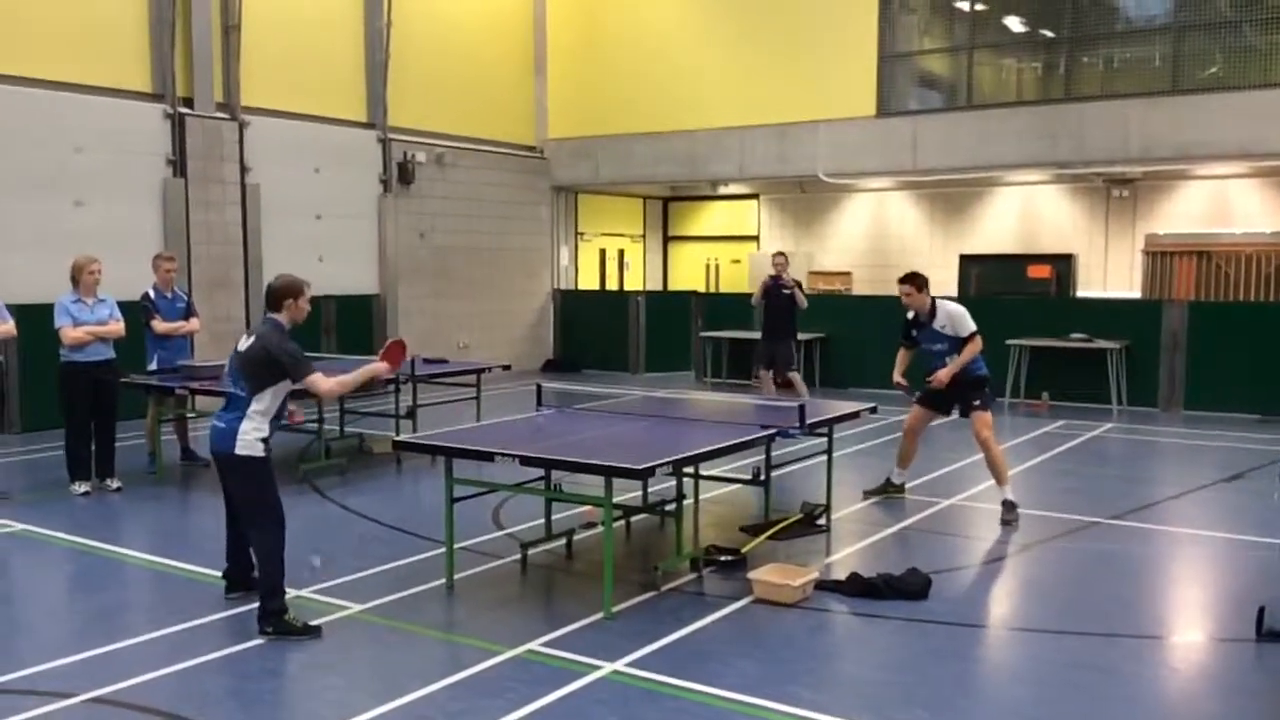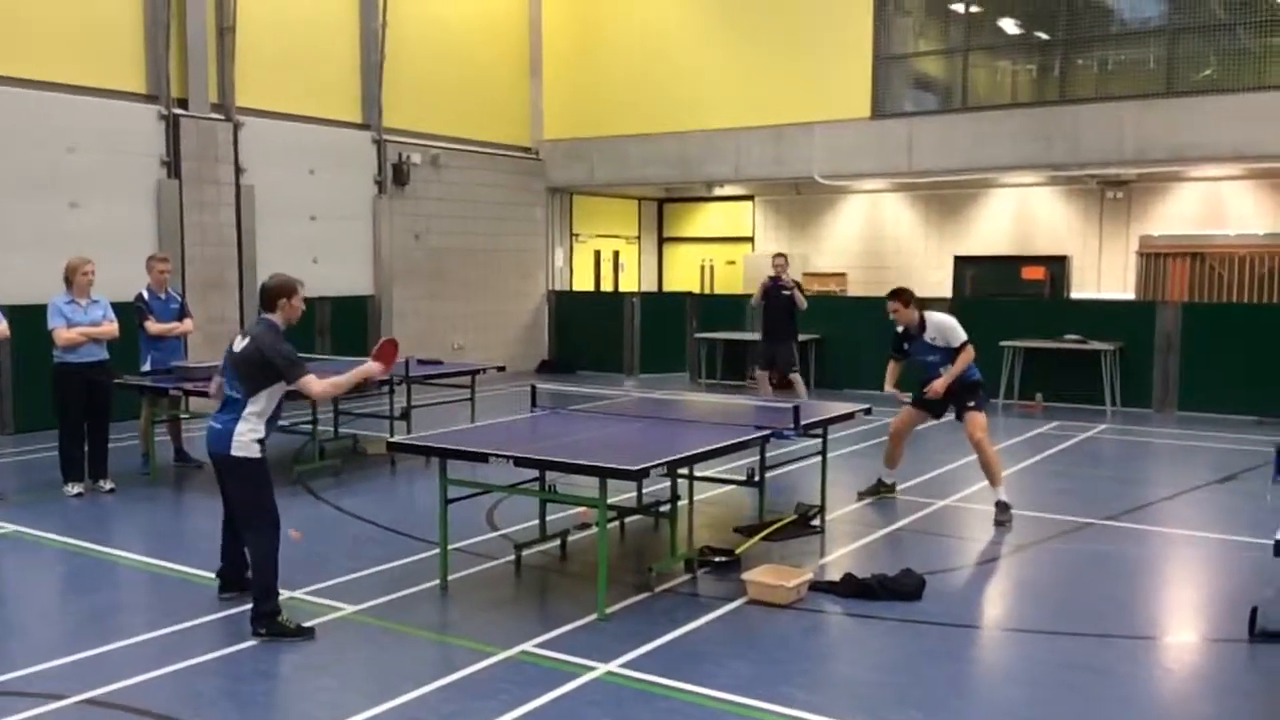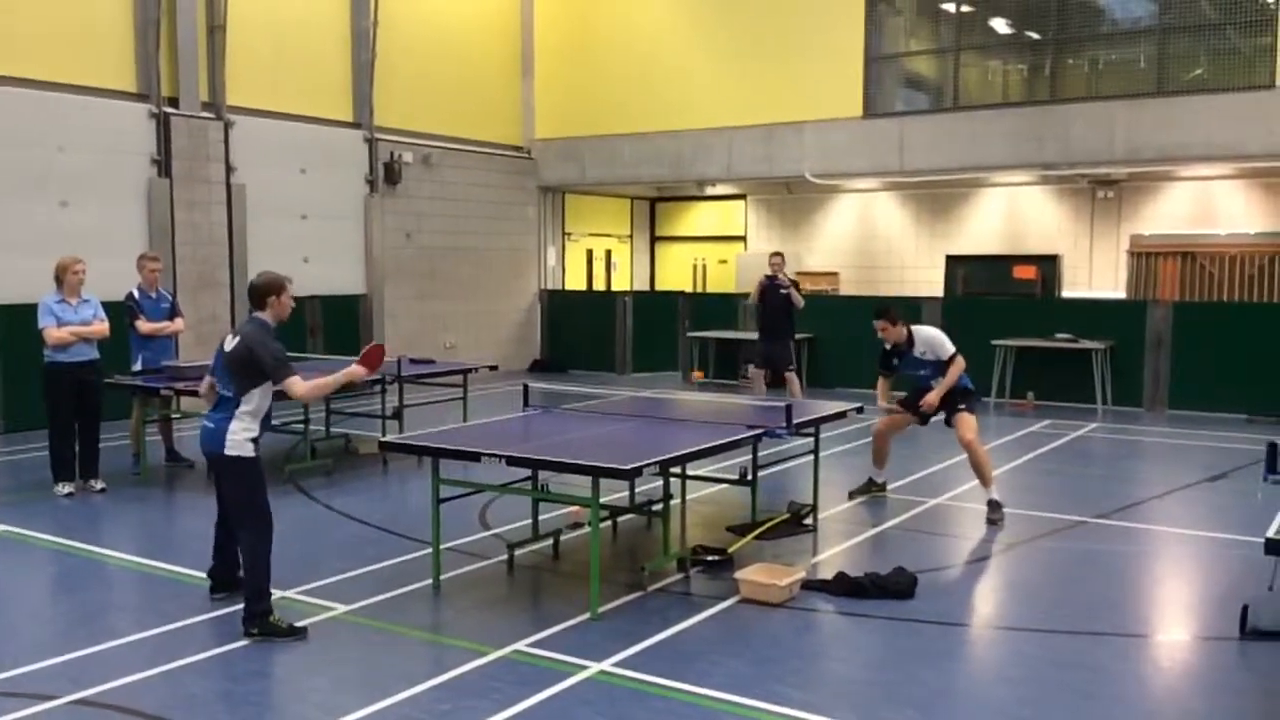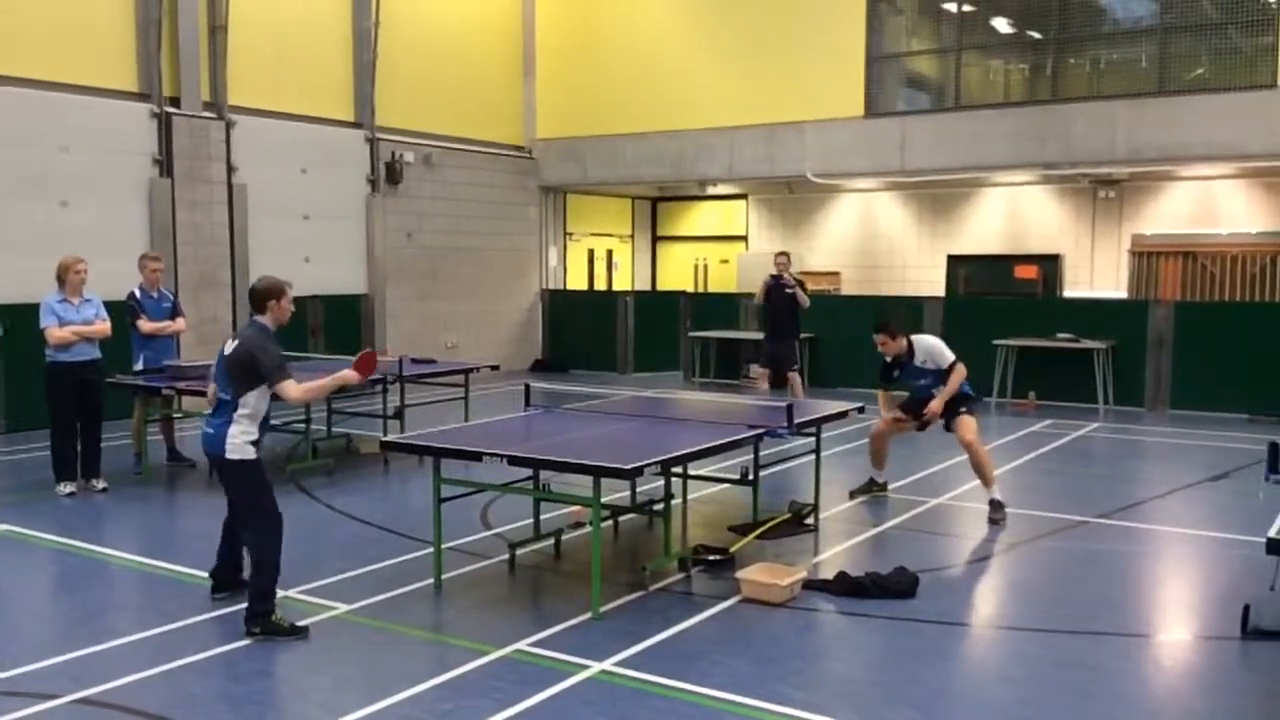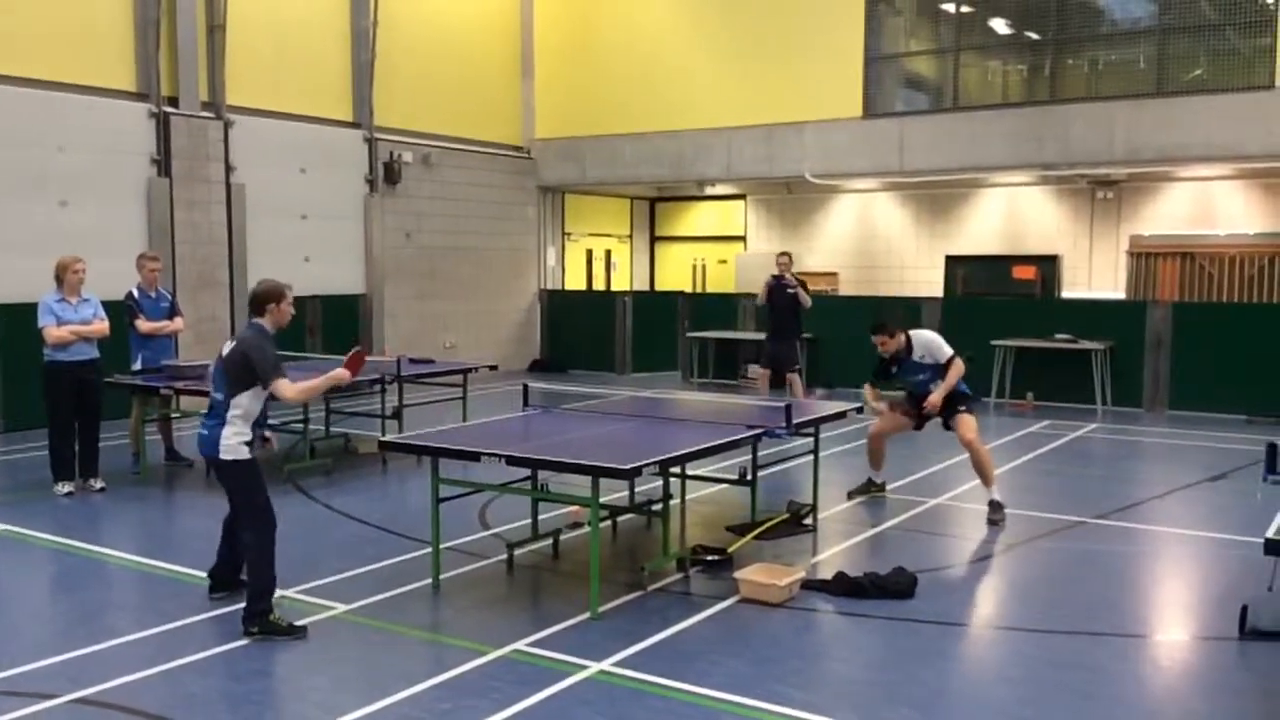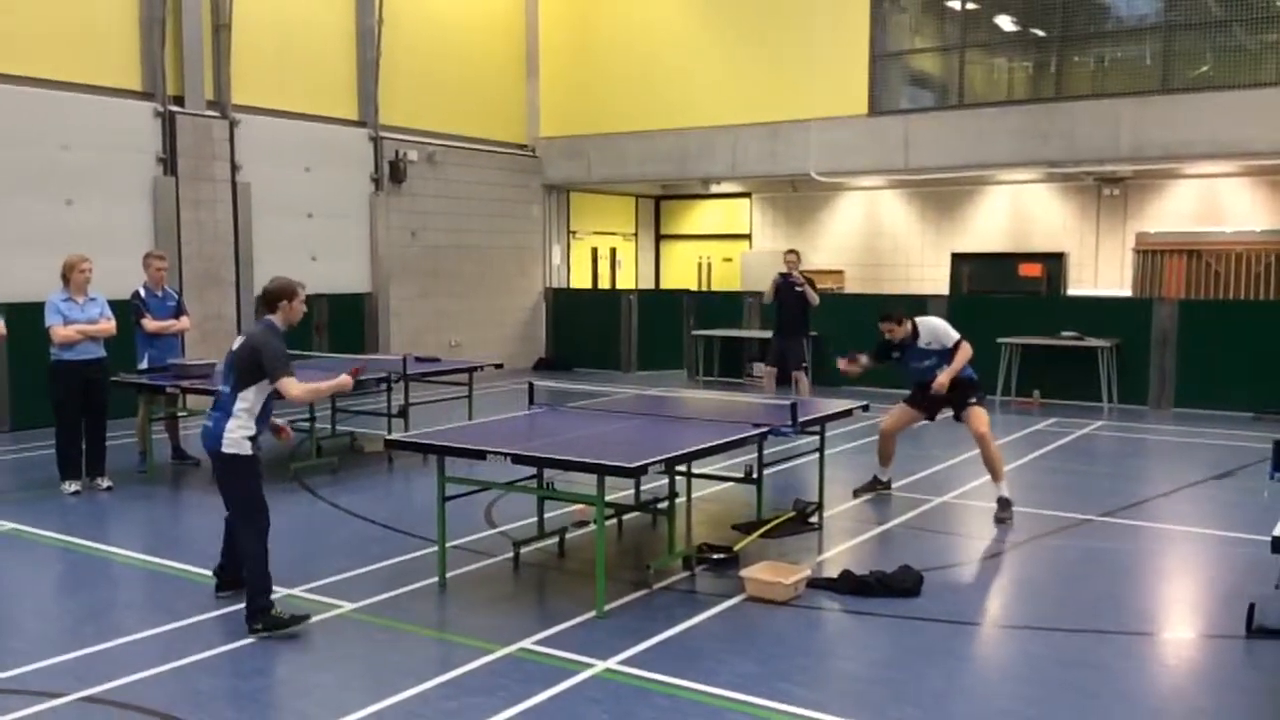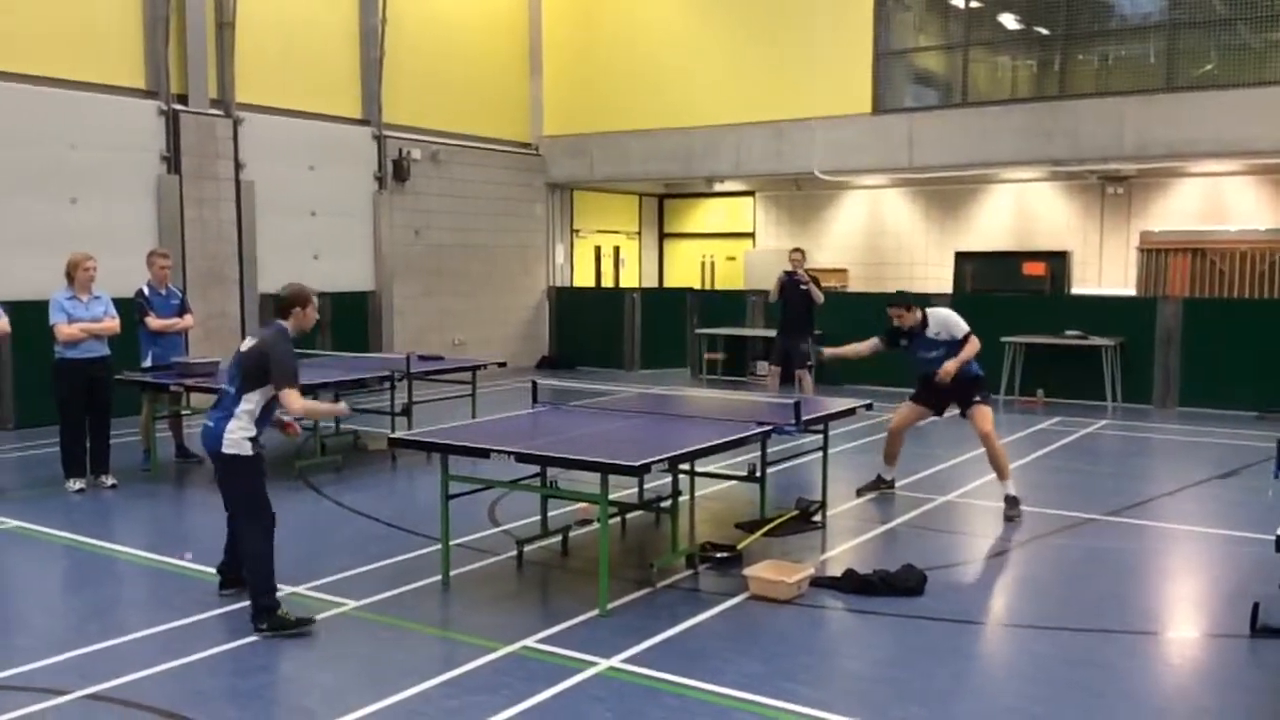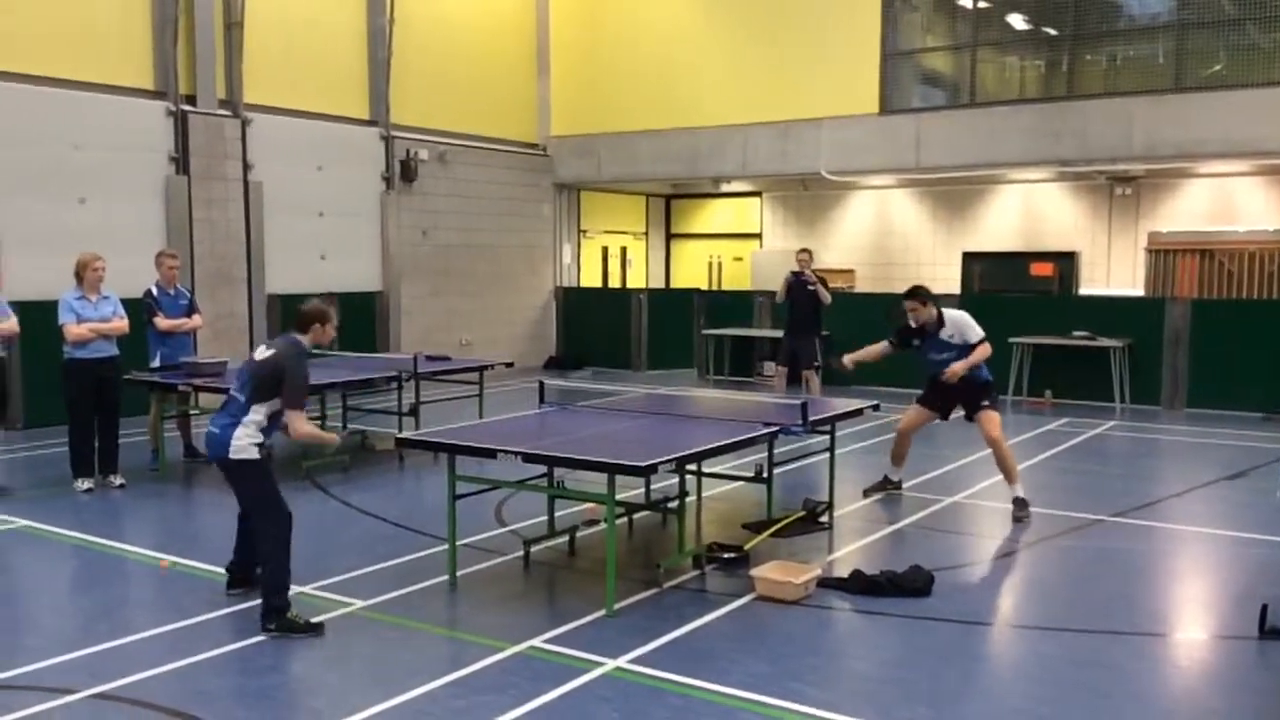
dt=0.1s
person 1, frame 1
left shoulder: (255, 335)
right shoulder: (277, 343)
right elbow: (327, 388)
left wrist: (280, 406)
right wrist: (370, 370)
left hip: (223, 436)
right hip: (244, 445)
left knee: (240, 514)
right knee: (267, 525)
left ankle: (238, 579)
right ankle: (273, 617)
person 1, frame 2
left shoulder: (247, 336)
right shoulder: (272, 344)
left elbow: (217, 388)
right elbow: (318, 390)
right wrist: (363, 372)
left hip: (220, 437)
right hip: (241, 446)
left knee: (236, 514)
right knee: (263, 526)
left ankle: (232, 579)
right ankle: (266, 618)
person 1, frame 3
left shoulder: (238, 335)
right shoulder: (261, 343)
left elbow: (207, 389)
right elbow: (302, 392)
right wrist: (347, 374)
left hip: (214, 437)
right hip: (235, 445)
left knee: (230, 513)
right knee: (256, 525)
left ankle: (223, 579)
right ankle: (258, 617)
person 1, frame 4
left shoulder: (240, 339)
right shoulder: (260, 345)
left elbow: (214, 395)
right elbow: (294, 395)
right wrist: (340, 378)
left hip: (219, 438)
right hip: (236, 446)
left knee: (241, 513)
right knee: (265, 524)
left ankle: (226, 579)
right ankle: (261, 617)
person 1, frame 5
left shoulder: (241, 340)
right shoulder: (257, 345)
right elbow: (289, 394)
left wrist: (255, 429)
right wrist: (332, 378)
left hip: (214, 439)
right hip: (230, 446)
left knee: (241, 513)
right knee: (260, 524)
left ankle: (223, 579)
right ankle: (258, 616)
person 1, frame 6
left shoulder: (254, 335)
right shoulder: (268, 342)
right elbow: (294, 392)
left wrist: (269, 423)
right wrist: (337, 384)
left hip: (221, 433)
right hip: (233, 441)
left knee: (241, 510)
right knee: (254, 520)
left ankle: (229, 577)
right ankle: (261, 613)
person 1, frame 7
left shoulder: (263, 338)
right shoulder: (279, 347)
right elbow: (295, 406)
left wrist: (276, 419)
right wrist: (335, 409)
left hip: (220, 433)
right hip: (234, 441)
left knee: (243, 510)
right knee: (259, 520)
left ankle: (232, 575)
right ankle: (266, 613)
person 1, frame 8
left shoulder: (273, 346)
right shoulder: (293, 363)
right elbow: (298, 430)
left wrist: (277, 418)
right wrist: (329, 438)
left hip: (220, 437)
right hip: (239, 447)
left knee: (253, 510)
right knee: (276, 522)
left ankle: (242, 574)
right ankle: (276, 614)
person 2, frame 1
left shoulder: (108, 302)
right shoulder: (64, 304)
left elbow: (120, 331)
right elbow: (69, 338)
left wrist: (88, 329)
right wrist: (104, 332)
left hip: (106, 367)
right hip: (76, 370)
left knee: (106, 422)
right knee: (78, 424)
left ankle: (107, 475)
right ankle: (79, 478)
person 2, frame 2
left shoulder: (102, 303)
right shoulder: (57, 304)
left elbow: (114, 331)
right elbow: (62, 339)
left wrist: (82, 330)
right wrist: (97, 333)
left hip: (99, 369)
right hip: (69, 371)
left knee: (100, 423)
right knee: (71, 426)
left ankle: (100, 476)
right ankle: (73, 479)
person 2, frame 3
left shoulder: (93, 302)
right shoulder: (47, 304)
left elbow: (104, 330)
right elbow: (52, 338)
left wrist: (72, 329)
right wrist: (88, 333)
left hip: (90, 368)
right hip: (59, 370)
left knee: (90, 423)
right knee: (62, 425)
left ankle: (91, 475)
right ankle: (63, 479)
person 2, frame 4
left shoulder: (95, 302)
right shoulder: (49, 303)
left elbow: (106, 330)
right elbow: (54, 337)
left wrist: (74, 329)
right wrist: (90, 332)
left hip: (91, 367)
right hip: (61, 370)
left knee: (92, 423)
right knee: (64, 425)
left ankle: (93, 475)
right ankle: (65, 478)
person 2, frame 5
left shoulder: (93, 301)
right shoulder: (48, 303)
left elbow: (104, 330)
right elbow: (52, 337)
left wrist: (72, 328)
right wrist: (88, 332)
left hip: (90, 367)
right hip: (59, 369)
left knee: (90, 422)
right knee: (61, 424)
left ankle: (90, 474)
right ankle: (63, 478)
person 2, frame 6
left shoulder: (99, 301)
right shoulder: (54, 302)
left elbow: (111, 329)
right elbow: (59, 336)
left wrist: (78, 328)
right wrist: (94, 331)
left hip: (96, 366)
right hip: (66, 368)
left knee: (97, 421)
right knee: (68, 423)
left ankle: (97, 474)
right ankle: (70, 477)
person 2, frame 7
left shoulder: (103, 299)
right shoulder: (59, 300)
left elbow: (115, 327)
right elbow: (63, 334)
left wrist: (83, 326)
right wrist: (98, 329)
left hip: (100, 364)
right hip: (70, 366)
left knee: (101, 419)
right knee: (73, 421)
left ankle: (102, 471)
right ankle: (74, 475)
person 2, frame 8
left shoulder: (112, 299)
right shoulder: (67, 300)
left elbow: (124, 327)
right elbow: (72, 334)
left wrist: (91, 326)
right wrist: (107, 330)
left hip: (109, 364)
right hip: (79, 366)
left knee: (110, 419)
right knee: (81, 421)
left ankle: (110, 471)
right ankle: (82, 474)
person 3, frame 1
left shoulder: (953, 311)
right shoulder: (911, 320)
left elbow: (976, 343)
right elbow: (907, 348)
left wrist: (950, 370)
right wrist: (897, 373)
left hip: (970, 378)
right hip: (938, 379)
left knee: (984, 436)
right knee: (910, 428)
left ankle: (1008, 500)
right ankle: (896, 483)
person 3, frame 2
left shoulder: (942, 322)
right shoulder: (901, 334)
left elbow: (968, 352)
right elbow: (896, 360)
left wrist: (945, 381)
right wrist: (889, 384)
left hip: (965, 383)
right hip: (933, 385)
left knee: (978, 438)
right knee: (897, 430)
left ankle: (1001, 501)
right ankle: (886, 483)
person 3, frame 3
left shoulder: (930, 336)
right shoulder: (890, 350)
left elbow: (959, 363)
right elbow: (885, 377)
left wrist: (938, 393)
right wrist: (882, 401)
left hip: (955, 390)
right hip: (923, 393)
left knee: (968, 439)
right knee: (880, 430)
left ankle: (993, 500)
right ankle: (877, 481)
person 3, frame 4
left shoulder: (929, 344)
right shoulder: (890, 362)
left elbow: (959, 370)
right elbow: (884, 391)
left wrist: (941, 401)
right wrist: (887, 412)
left hip: (955, 397)
right hip: (922, 400)
left knee: (969, 440)
right knee: (878, 432)
left ankle: (995, 500)
right ankle: (877, 481)
person 3, frame 5
left shoulder: (927, 339)
right shoulder: (887, 360)
left elbow: (958, 365)
right elbow: (870, 388)
left wrist: (940, 393)
right wrist: (874, 404)
left hip: (952, 395)
right hip: (919, 399)
left knee: (970, 439)
right knee: (875, 433)
left ankle: (995, 501)
right ankle: (875, 482)
person 3, frame 6
left shoulder: (935, 326)
right shoulder: (892, 344)
left elbow: (964, 348)
right elbow: (864, 362)
left wrist: (948, 374)
right wrist: (848, 366)
left hip: (962, 385)
right hip: (928, 388)
left knee: (981, 433)
right knee: (887, 429)
left ankle: (1003, 498)
right ankle: (882, 479)
person 3, frame 7
left shoulder: (943, 317)
right shoulder: (898, 332)
left elbow: (974, 343)
right elbow: (869, 346)
left wrist: (955, 363)
right wrist: (832, 352)
left hip: (966, 380)
right hip: (932, 382)
left knee: (986, 432)
right knee: (895, 427)
left ankle: (1010, 495)
right ankle: (885, 478)
person 3, frame 8
left shoulder: (959, 319)
right shoulder: (912, 330)
left elbow: (985, 348)
right elbow: (884, 347)
left wrist: (962, 365)
right wrist: (851, 358)
left hip: (975, 383)
right hip: (941, 383)
left knee: (994, 436)
right knee: (903, 428)
left ankle: (1019, 498)
right ankle: (892, 479)
person 4, frame 1
left shoulder: (184, 297)
right shoulder: (148, 298)
left elbow: (195, 326)
right elbow: (158, 328)
left wrist: (169, 328)
right wrist: (181, 324)
left hip: (183, 362)
right hip: (159, 364)
left knee: (180, 409)
right knee: (156, 410)
left ankle: (186, 451)
right ankle: (153, 456)
person 4, frame 2
left shoulder: (177, 298)
right shoulder: (142, 299)
left elbow: (189, 327)
right elbow: (151, 329)
left wrist: (162, 329)
right wrist: (175, 325)
left hip: (176, 363)
right hip: (153, 365)
left knee: (174, 410)
right knee: (149, 411)
left ankle: (179, 453)
right ankle: (146, 457)
person 4, frame 3
left shoulder: (168, 297)
right shoulder: (133, 298)
left elbow: (180, 326)
right elbow: (142, 328)
left wrist: (153, 328)
right wrist: (166, 324)
left hip: (167, 363)
right hip: (144, 364)
left knee: (165, 409)
right knee: (140, 411)
left ankle: (170, 452)
right ankle: (137, 457)
person 4, frame 4
left shoulder: (170, 297)
right shoulder: (134, 298)
left elbow: (181, 326)
right elbow: (144, 328)
left wrist: (155, 327)
right wrist: (167, 324)
left hip: (169, 363)
right hip: (145, 364)
left knee: (167, 410)
right knee: (141, 411)
left ankle: (172, 452)
right ankle: (139, 457)
person 4, frame 5
left shoulder: (168, 296)
right shoulder: (132, 297)
left elbow: (179, 325)
right elbow: (142, 327)
left wrist: (153, 327)
right wrist: (165, 323)
left hip: (167, 362)
right hip: (143, 364)
left knee: (165, 409)
right knee: (139, 410)
left ankle: (170, 452)
right ankle: (137, 456)
person 4, frame 6
left shoulder: (174, 296)
right shoulder: (139, 297)
left elbow: (185, 324)
right elbow: (148, 326)
left wrist: (159, 326)
right wrist: (172, 323)
left hip: (173, 361)
right hip: (150, 363)
left knee: (171, 408)
right knee: (146, 409)
left ankle: (177, 450)
right ankle: (143, 455)
person 4, frame 7
left shoulder: (178, 294)
right shoulder: (143, 295)
left elbow: (189, 323)
right elbow: (152, 325)
left wrist: (163, 324)
right wrist: (176, 321)
left hip: (177, 359)
right hip: (154, 361)
left knee: (175, 406)
right knee: (150, 407)
left ankle: (181, 448)
right ankle: (147, 453)
person 4, frame 8
left shoulder: (186, 294)
right shoulder: (151, 295)
left elbow: (197, 323)
right elbow: (161, 325)
left wrist: (172, 324)
right wrist: (184, 321)
left hip: (185, 359)
right hip: (162, 361)
left knee: (184, 406)
right knee: (158, 407)
left ankle: (189, 448)
right ankle: (156, 453)
